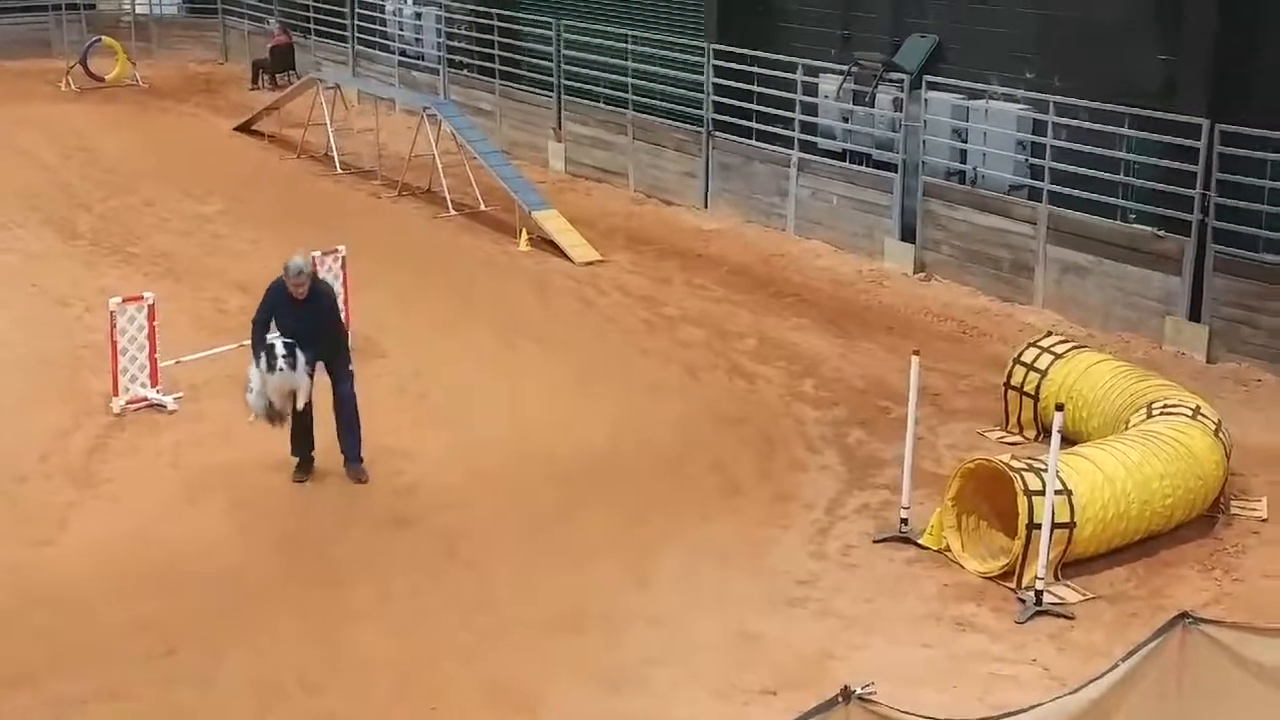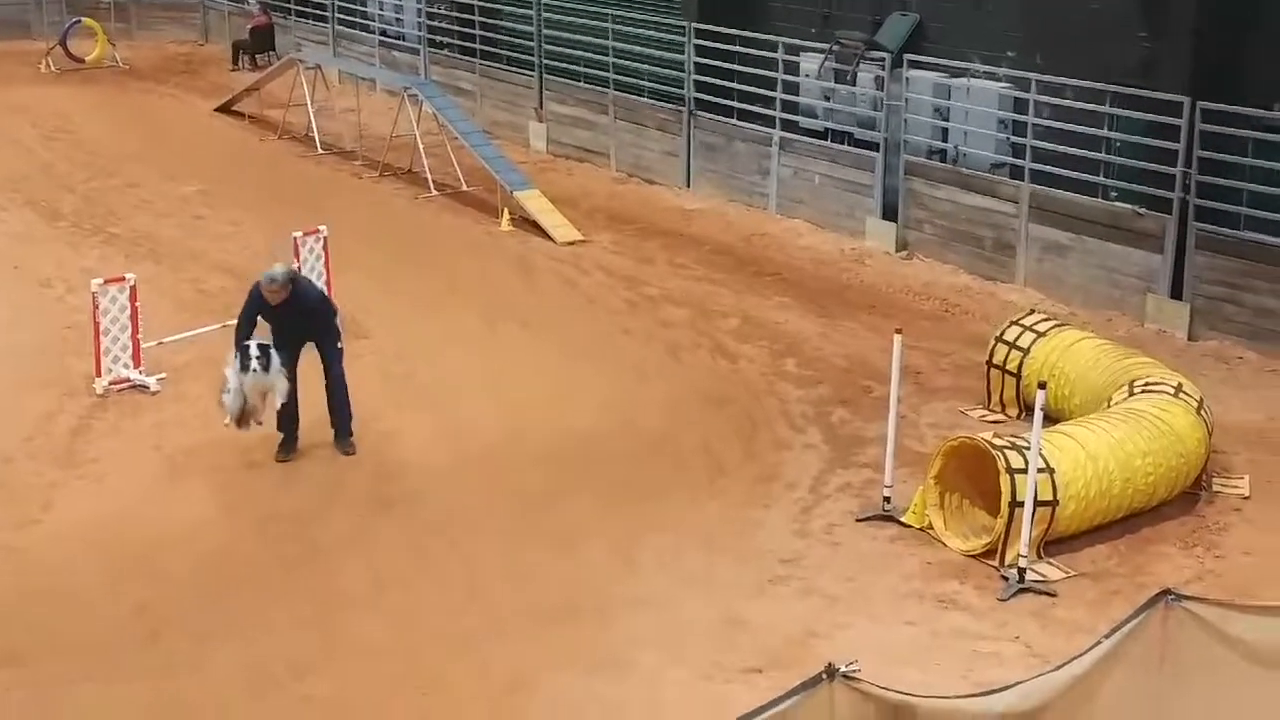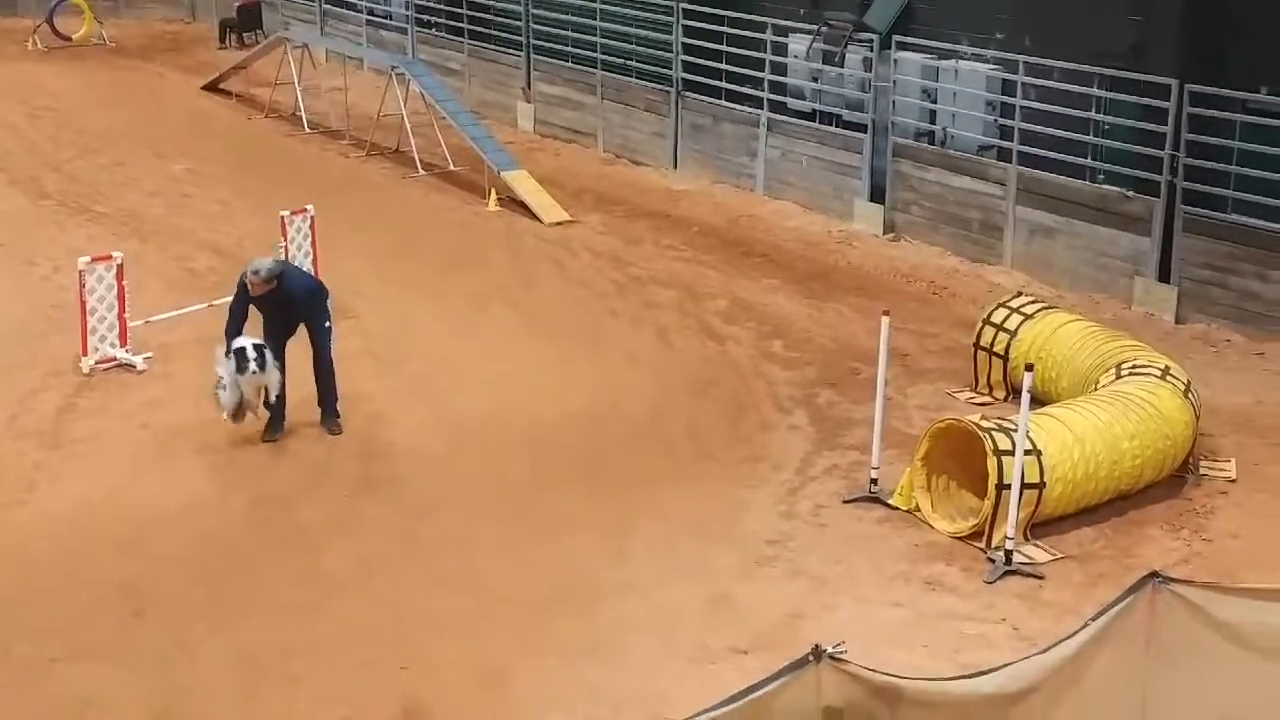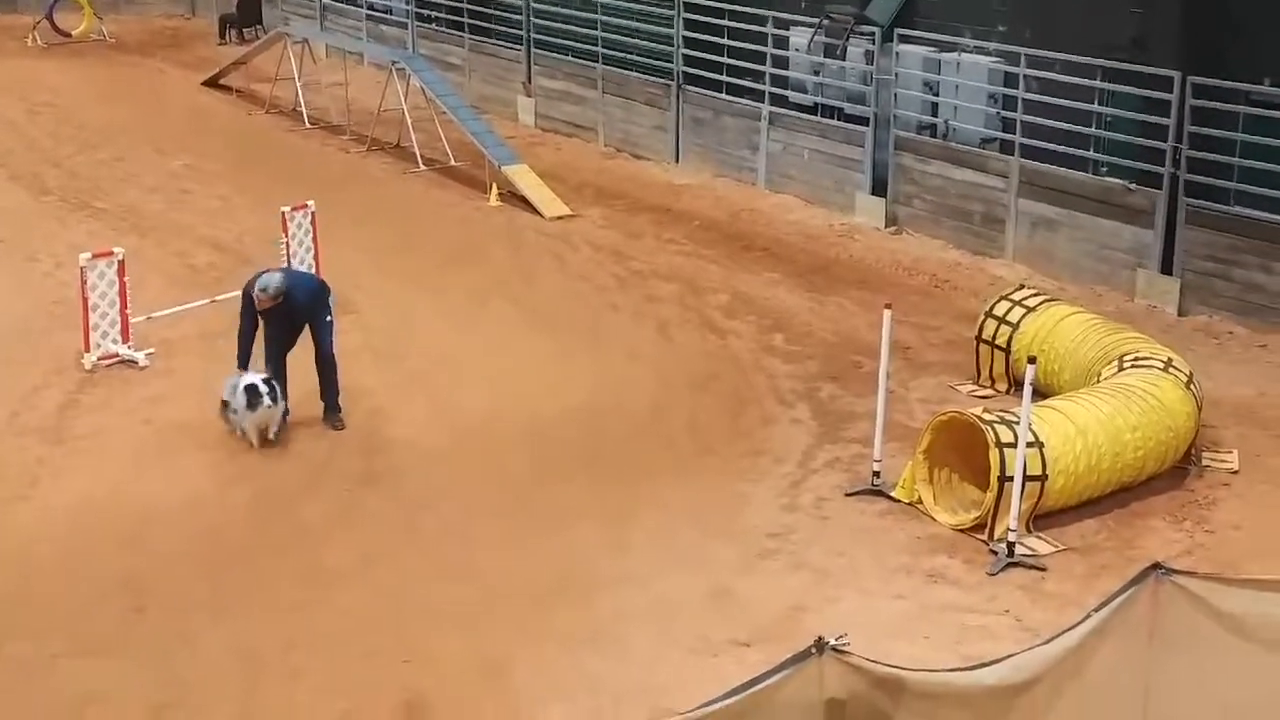
dt=0.3s
person 1, frame 1
left shoulder: (324, 294)
right shoulder: (275, 291)
left elbow: (329, 334)
right elbow: (259, 326)
left wrist: (306, 363)
left hip: (331, 347)
right hip: (296, 348)
left knee: (344, 396)
left ankle: (353, 459)
right ankle: (304, 459)
person 1, frame 2
left shoulder: (309, 297)
right shoulder: (258, 292)
left elbow: (309, 333)
right elbow: (245, 325)
left hip: (321, 326)
right hip: (285, 329)
left knee: (334, 373)
right knee: (285, 376)
left ankle: (343, 434)
right ankle: (289, 438)
person 1, frame 3
left shoulder: (296, 288)
right shoulder: (247, 282)
left elbow: (290, 327)
right elbow: (236, 317)
left hip: (313, 304)
right hip: (277, 311)
left knee: (323, 354)
right knee: (273, 357)
left ankle: (329, 413)
right ankle: (276, 418)
person 1, frame 4
left shoulder: (299, 300)
right shoulder: (250, 290)
left elbow: (290, 337)
right elbow: (247, 330)
left wrist: (269, 371)
right wrist: (242, 369)
left hip: (315, 301)
left knee: (325, 352)
right knee: (273, 355)
left ankle: (331, 409)
